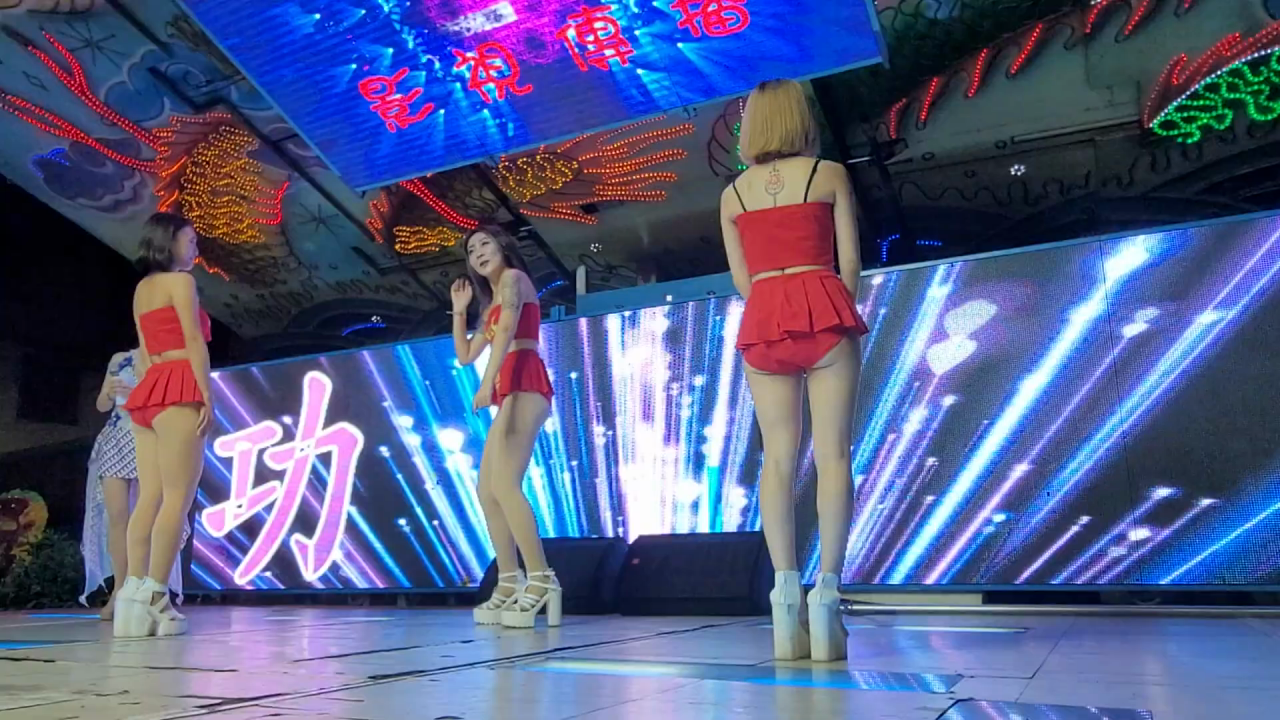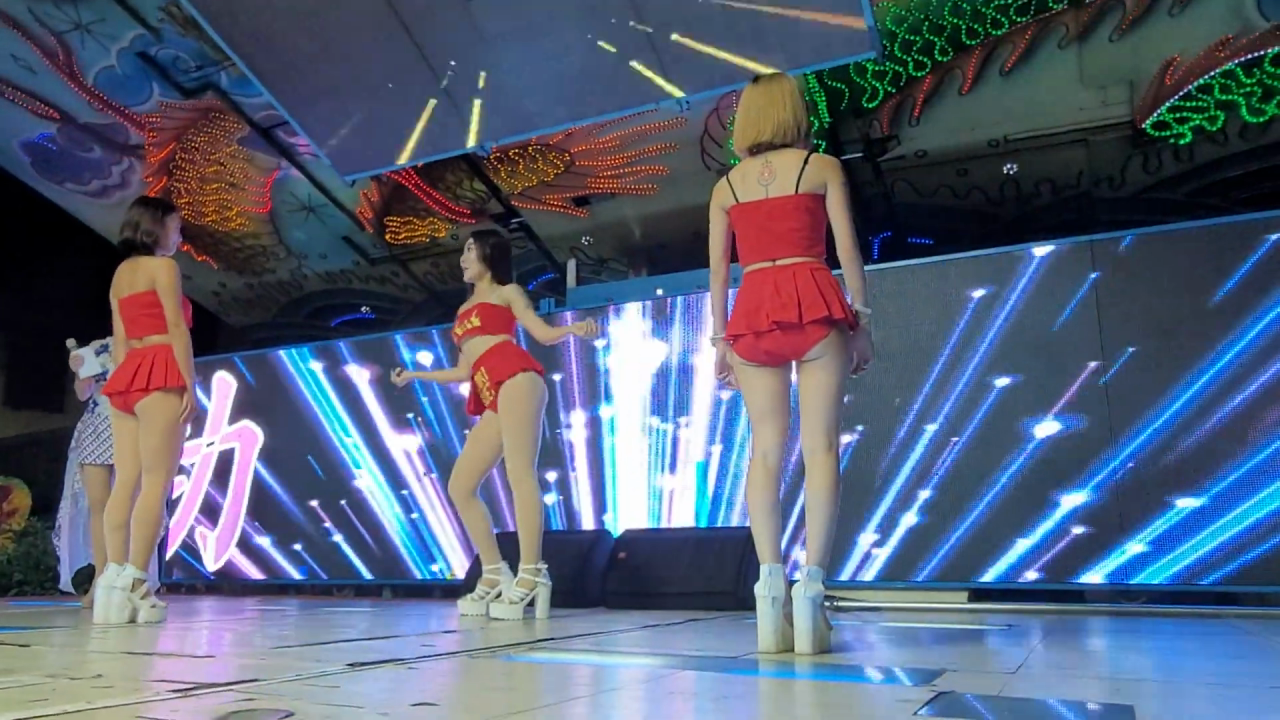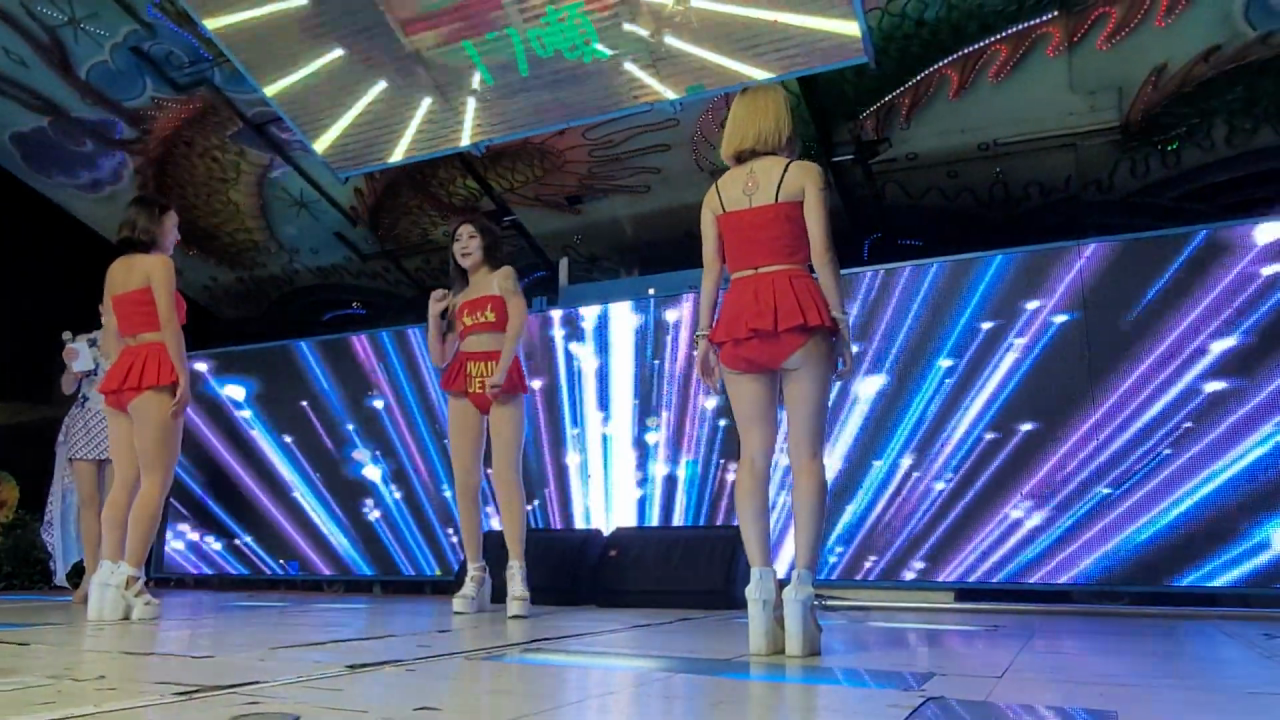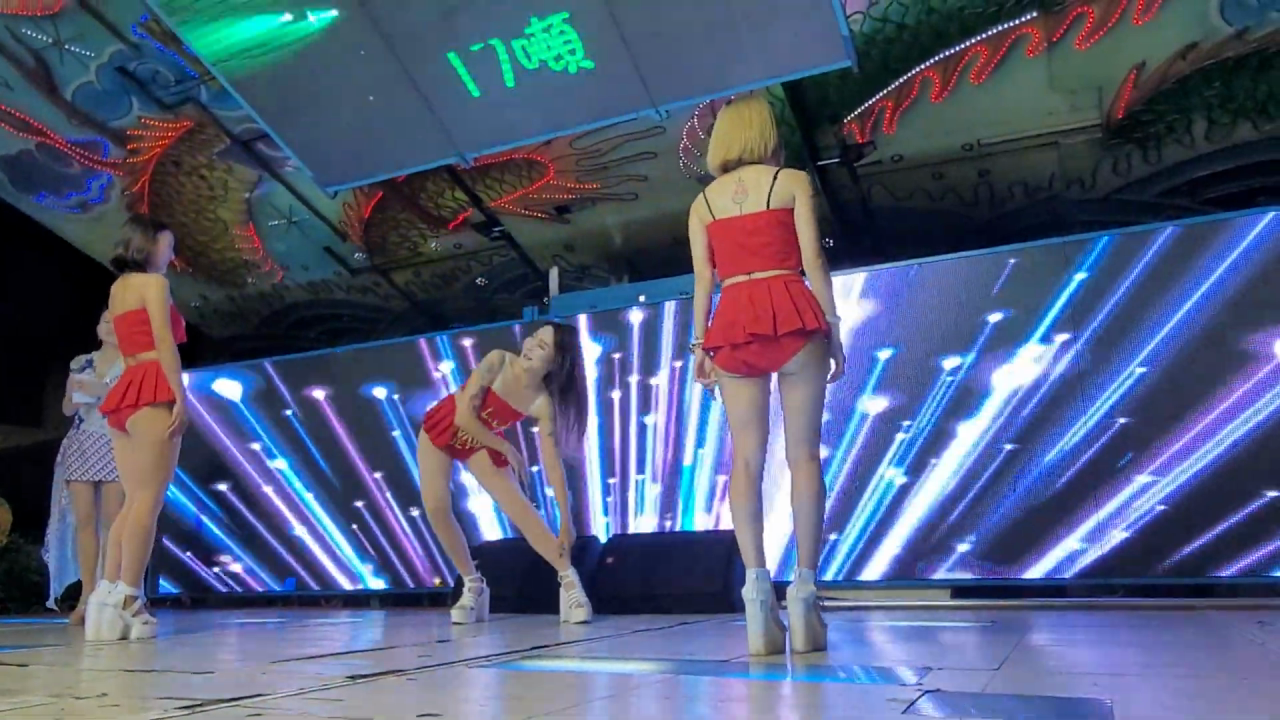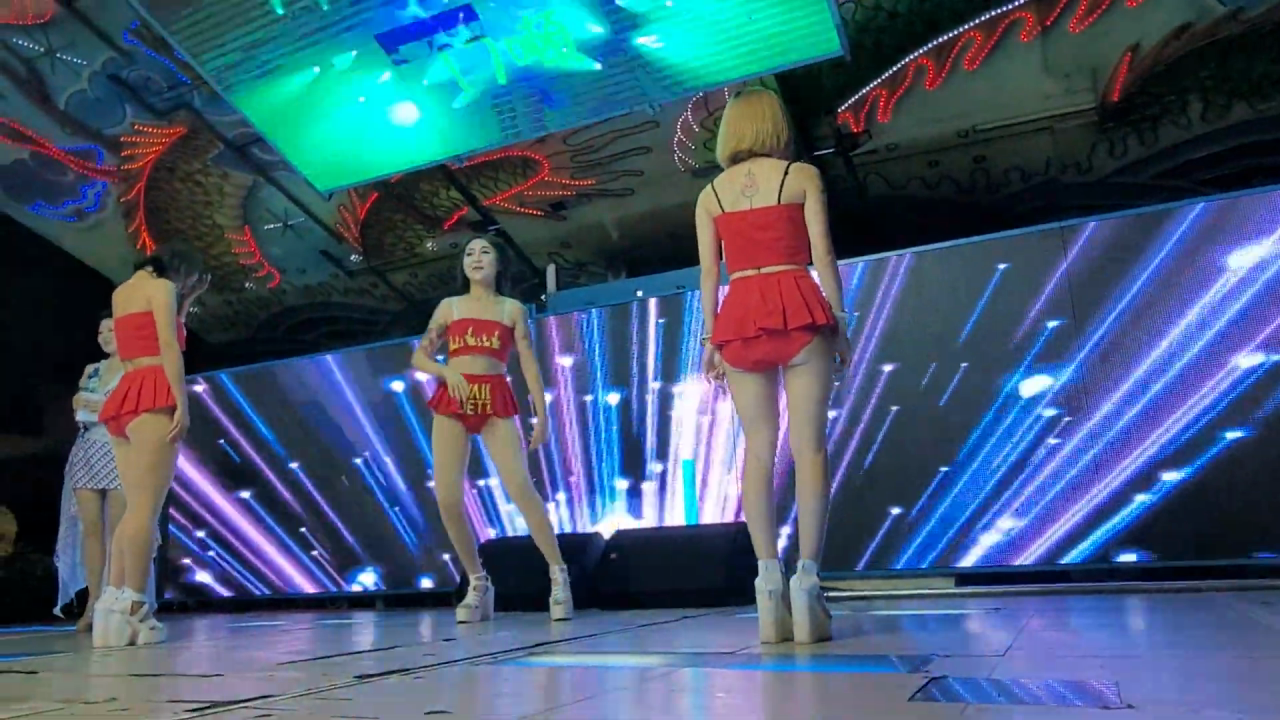
dt=1s
person 1, frame 1
left shoulder: (732, 193)
right shoulder: (829, 174)
left elbow: (741, 277)
right elbow: (849, 259)
left hip: (762, 321)
right hip: (823, 313)
left knee: (778, 458)
right knee: (832, 453)
left ankle: (786, 594)
right ankle: (826, 590)
person 1, frame 2
left shoulder: (725, 185)
right shoulder: (822, 166)
left elbow: (717, 268)
right elbow: (848, 250)
left wrist: (721, 337)
right wrist: (861, 320)
left hip: (752, 312)
right hip: (812, 305)
left knee: (765, 450)
right knee: (819, 447)
left ankle: (770, 586)
right ankle: (811, 584)
person 1, frame 3
left shoulder: (716, 191)
right shoulder: (805, 174)
left elbow: (711, 271)
right elbow: (822, 255)
left wrist: (704, 337)
right wrist: (841, 323)
left hip: (739, 319)
right hip: (796, 311)
left knee: (753, 456)
right knee: (805, 454)
left ankle: (762, 589)
right ankle: (800, 587)
person 1, frame 4
left shoulder: (704, 201)
right shoulder: (793, 181)
left elbow: (703, 279)
right elbow: (813, 261)
left wrist: (700, 343)
right wrist: (833, 329)
left hip: (733, 325)
right hip: (790, 316)
left knee: (747, 459)
right knee: (802, 455)
left ankle: (757, 588)
right ankle: (803, 589)
person 1, frame 5
left shoulder: (711, 193)
right shoulder: (803, 175)
left elbow: (709, 272)
right elbow: (823, 254)
left wrist: (710, 339)
right wrist: (840, 321)
left hip: (740, 317)
right hip: (797, 310)
left knee: (758, 450)
right knee: (808, 446)
left ankle: (768, 581)
right ankle: (806, 578)
person 2, frame 1
left shoulder: (142, 288)
right shoulder: (180, 280)
left elbow: (145, 352)
right elbow: (194, 340)
left wrist: (146, 395)
right wrist: (207, 395)
left hip: (148, 393)
right hip: (178, 390)
left knee: (150, 497)
right knee: (177, 497)
left ankle: (135, 593)
right ankle: (152, 597)
person 2, frame 2
left shoulder: (121, 272)
right shoulder: (163, 266)
left elbow: (119, 337)
right elbow: (177, 327)
left wrist: (126, 379)
right wrist: (190, 383)
left hip: (126, 378)
right hip: (160, 375)
left knee: (126, 482)
right knee: (156, 482)
left ankle: (116, 578)
right ankle: (134, 584)
person 2, frame 3
left shoulder: (115, 269)
right shoulder: (158, 263)
left elbow: (112, 330)
right elbow: (170, 323)
left wrist: (121, 369)
right wrist: (184, 377)
left hip: (121, 376)
right hip: (154, 373)
left knee: (126, 482)
right knee: (155, 481)
left ankle: (111, 576)
right ankle: (128, 581)
person 2, frame 4
left shoulder: (119, 286)
right shoulder: (154, 282)
right elbow: (164, 342)
right wrist: (180, 396)
left hip: (125, 393)
right hip: (152, 392)
left knee: (134, 501)
right knee: (148, 500)
left ankle: (108, 596)
right ankle: (126, 602)
person 2, frame 5
left shoulder: (123, 291)
right shoulder: (161, 286)
right elbow: (169, 346)
left wrist: (187, 300)
right wrist: (182, 402)
left hip: (124, 398)
right hip: (153, 397)
left knee: (135, 507)
right knee: (146, 506)
left ankle: (114, 604)
right ankle: (134, 608)
person 3, frame 1
left shoulder: (514, 277)
right shoulder: (492, 301)
left elbow: (507, 330)
right elbow: (465, 356)
left wrist: (486, 381)
right wrist: (460, 310)
left hip: (526, 388)
right hip: (511, 397)
left knee: (504, 485)
right knee: (486, 491)
left ankle: (541, 581)
right ankle: (510, 583)
person 3, frame 2
left shoulder: (508, 293)
right shoulder: (465, 308)
left elbow: (543, 334)
left wrist: (571, 329)
right wrist: (418, 375)
left hip: (516, 378)
right hip: (489, 399)
left knee: (520, 472)
right knee: (460, 487)
left ankle: (531, 575)
right ankle: (495, 575)
person 3, frame 3
left shoulder: (504, 275)
right shoulder: (455, 298)
left elbow: (520, 318)
right elbow: (439, 358)
left wrist: (503, 367)
right wrist: (434, 314)
left hip: (504, 383)
right hip: (462, 385)
left knee: (505, 474)
right knee: (465, 481)
left ankle: (516, 574)
right ankle: (475, 573)
person 3, frame 4
left shoulder: (543, 403)
right shoulder: (498, 361)
left elbow: (553, 463)
right elbow: (463, 415)
left wrist: (566, 523)
right wrist: (507, 449)
left hip: (481, 443)
right hip: (440, 429)
left knee: (520, 509)
right knee: (435, 506)
left ankle: (570, 582)
right ankle: (473, 586)
person 3, frame 5
left shoulder: (514, 308)
right shoulder: (450, 306)
left elbow: (529, 363)
right elbow: (421, 355)
left wrist: (541, 415)
right wrist: (446, 373)
left hip: (497, 402)
right hip: (450, 402)
left knee: (520, 487)
right knee: (447, 497)
left ankle: (558, 575)
right ankle: (477, 583)
person 4, frame 1
right shoulder: (118, 359)
right elbow: (101, 405)
right wrist: (109, 392)
right hip: (115, 443)
right knee: (116, 516)
right ankle: (118, 590)
person 4, frame 2
right shoulder: (96, 348)
right elbow: (83, 394)
right wrist: (79, 371)
right hip: (96, 430)
right knee: (96, 503)
right ankle: (100, 577)
person 4, frame 3
right shoulder: (83, 341)
right elbow: (67, 387)
right wrist: (70, 365)
right hip: (84, 425)
right knee: (87, 499)
right ankle: (89, 574)
person 4, frame 4
right shoulder: (81, 362)
right elbow: (67, 409)
left wrist: (101, 391)
right wrist: (72, 390)
left hip: (115, 445)
right hip: (81, 446)
left knee: (111, 520)
right knee: (83, 520)
right ankle: (86, 595)
person 4, frame 5
right shoulder: (91, 371)
right wrist: (78, 406)
right hip: (87, 453)
left knee: (117, 528)
right knee: (90, 527)
right ankle: (93, 601)
